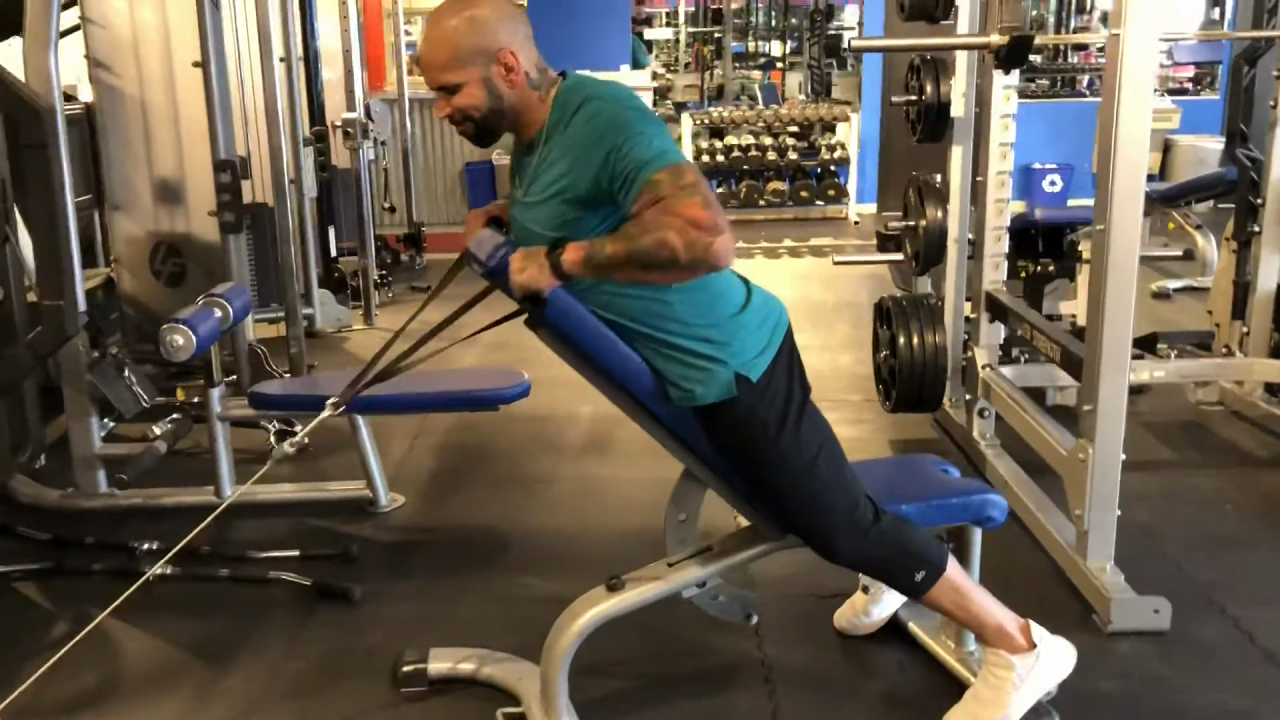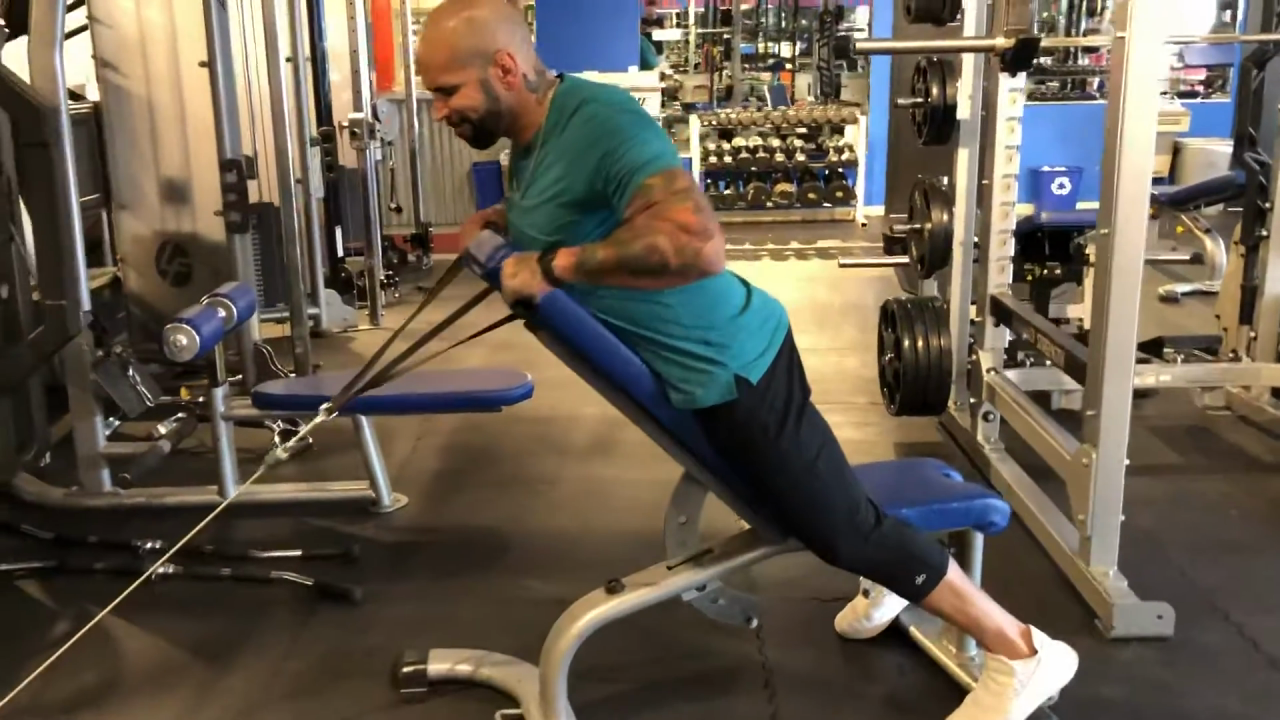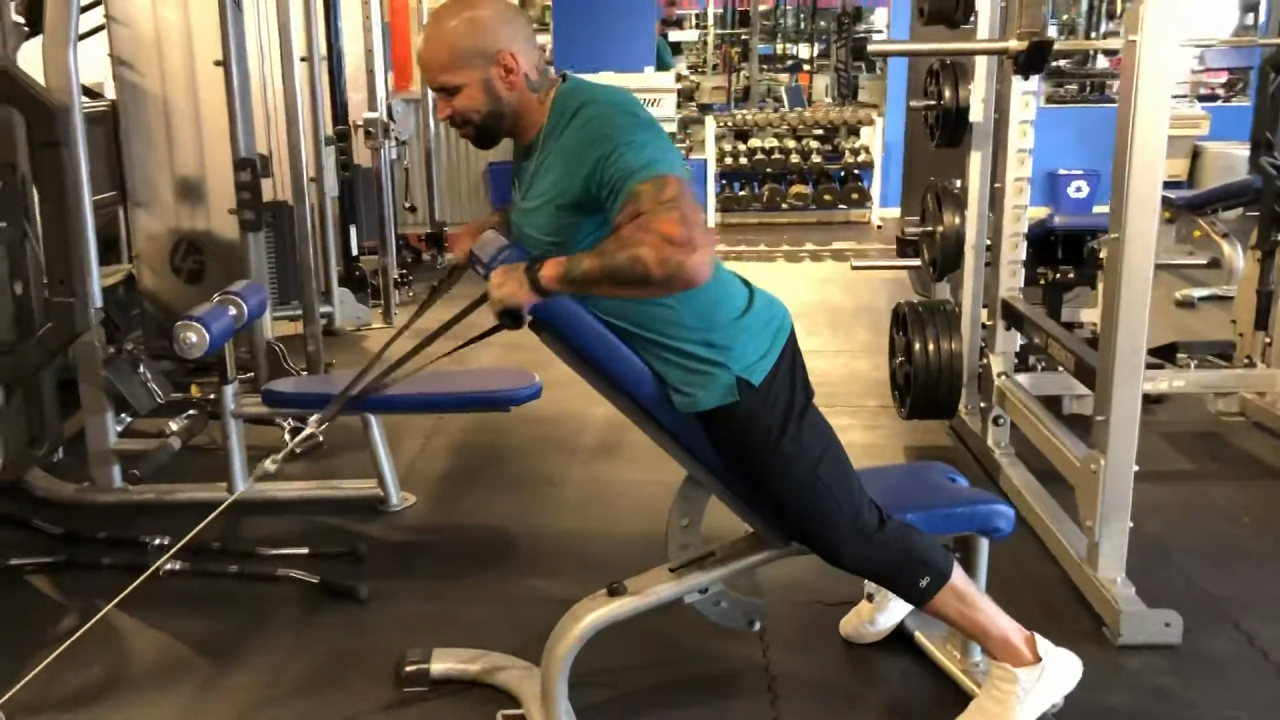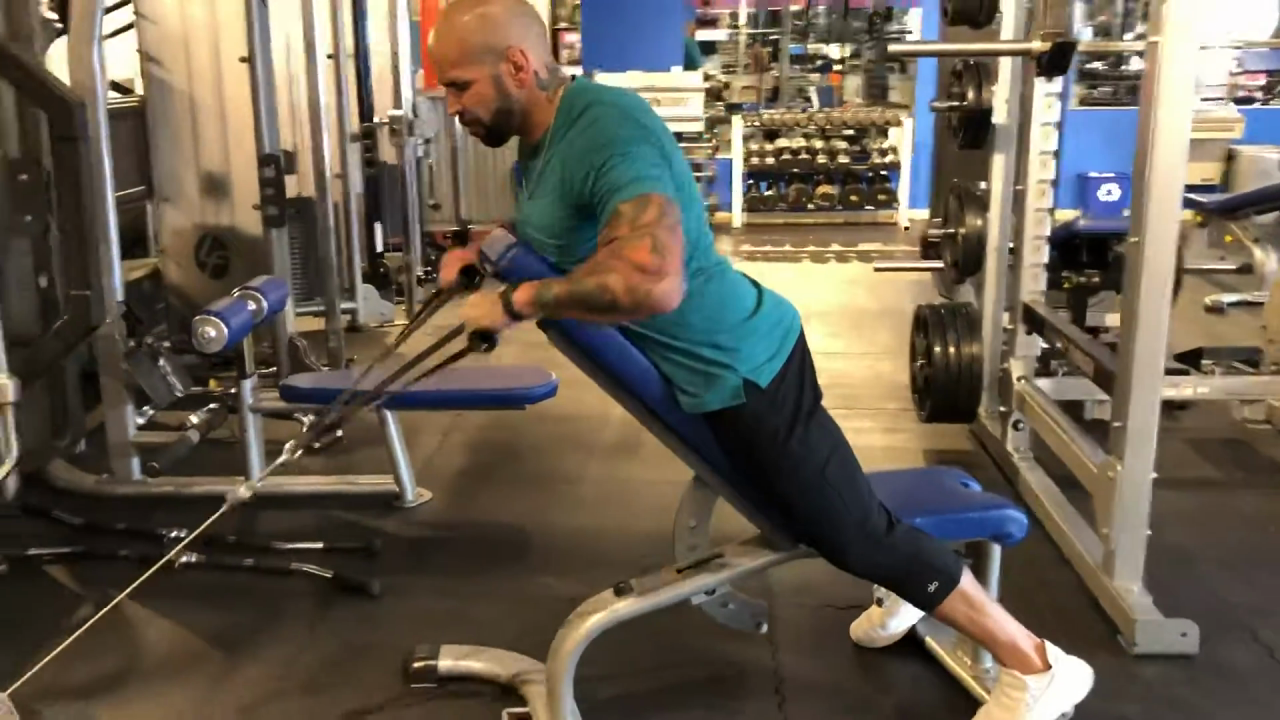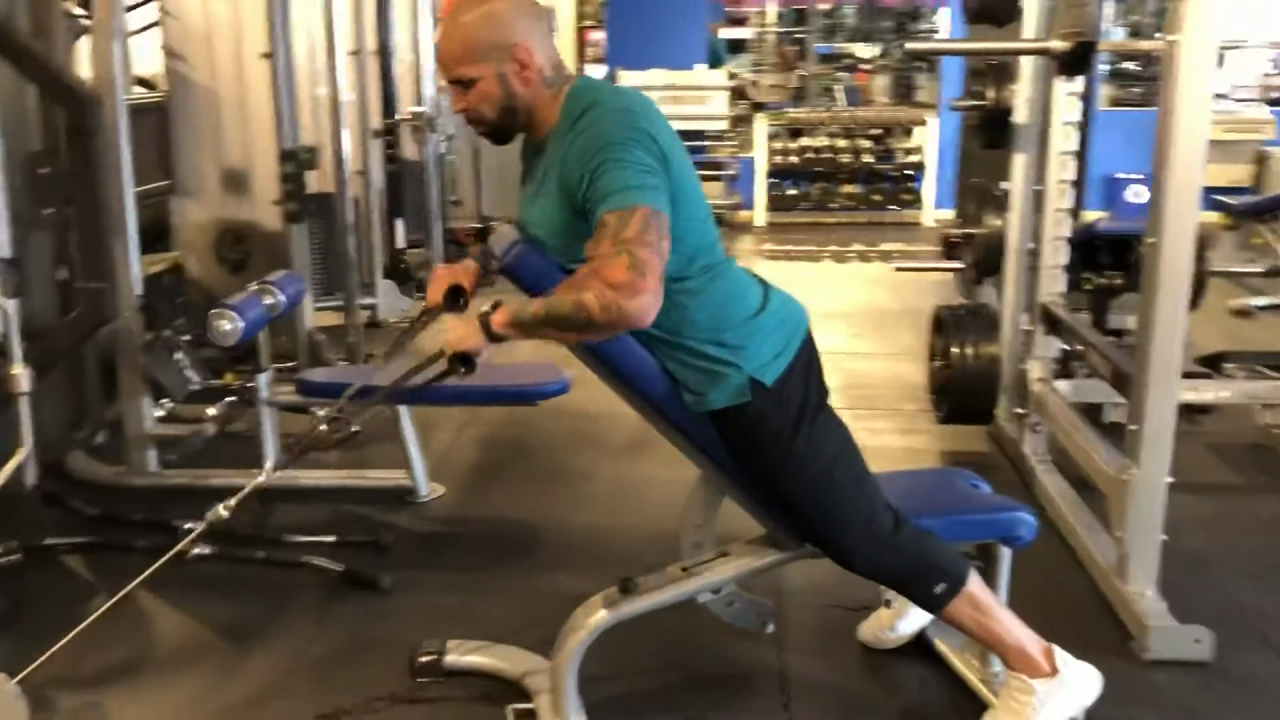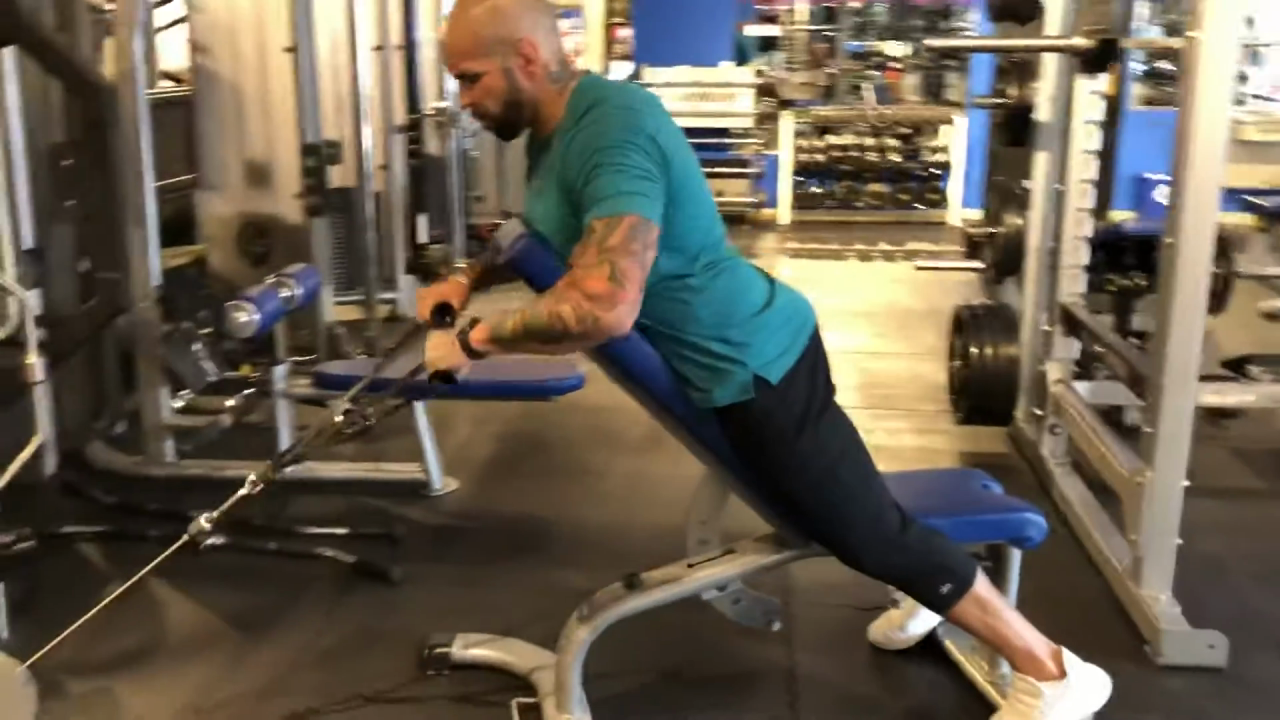
dt=0.1s
person 1, frame 1
left shoulder: (602, 117)
right shoulder: (533, 136)
left elbow: (706, 239)
left wrist: (561, 260)
right wrist: (502, 219)
left hip: (727, 361)
right hip: (693, 360)
left knee: (839, 521)
left ankle: (1022, 647)
right ankle: (887, 576)
person 1, frame 2
left shoulder: (601, 122)
right shoulder: (531, 137)
left elbow: (697, 247)
left wrist: (551, 269)
right wrist: (499, 225)
left hip: (726, 364)
right hip: (698, 360)
left knee: (840, 525)
left ankle: (1024, 650)
right ankle: (887, 579)
person 1, frame 3
left shoulder: (600, 124)
right shoulder: (534, 138)
left elbow: (683, 256)
right elbow: (561, 224)
left wrist: (538, 277)
right wrist: (496, 234)
left hip: (730, 366)
right hip: (702, 362)
left knee: (842, 527)
left ankle: (1027, 657)
right ankle: (891, 583)
person 1, frame 4
left shoulder: (607, 129)
right shoulder: (544, 136)
left elbow: (653, 284)
right elbow: (551, 239)
left wrist: (512, 302)
right wrist: (487, 258)
left hip: (737, 369)
right hip: (715, 362)
left knee: (852, 532)
right ankle: (904, 588)
person 1, frame 5
left shoulder: (608, 130)
right shoulder: (549, 134)
left elbow: (628, 297)
right elbow: (553, 239)
left wrist: (493, 322)
right wrist: (481, 269)
left hip: (742, 366)
right hip: (720, 359)
left knee: (858, 532)
right ankle: (914, 587)
person 1, frame 6
left shoulder: (611, 131)
right shoulder: (557, 130)
left elbow: (606, 306)
right elbow: (552, 243)
left wrist: (476, 338)
right wrist: (470, 278)
left hip: (752, 365)
right hip: (738, 351)
left knee: (866, 531)
right ankle: (929, 593)
